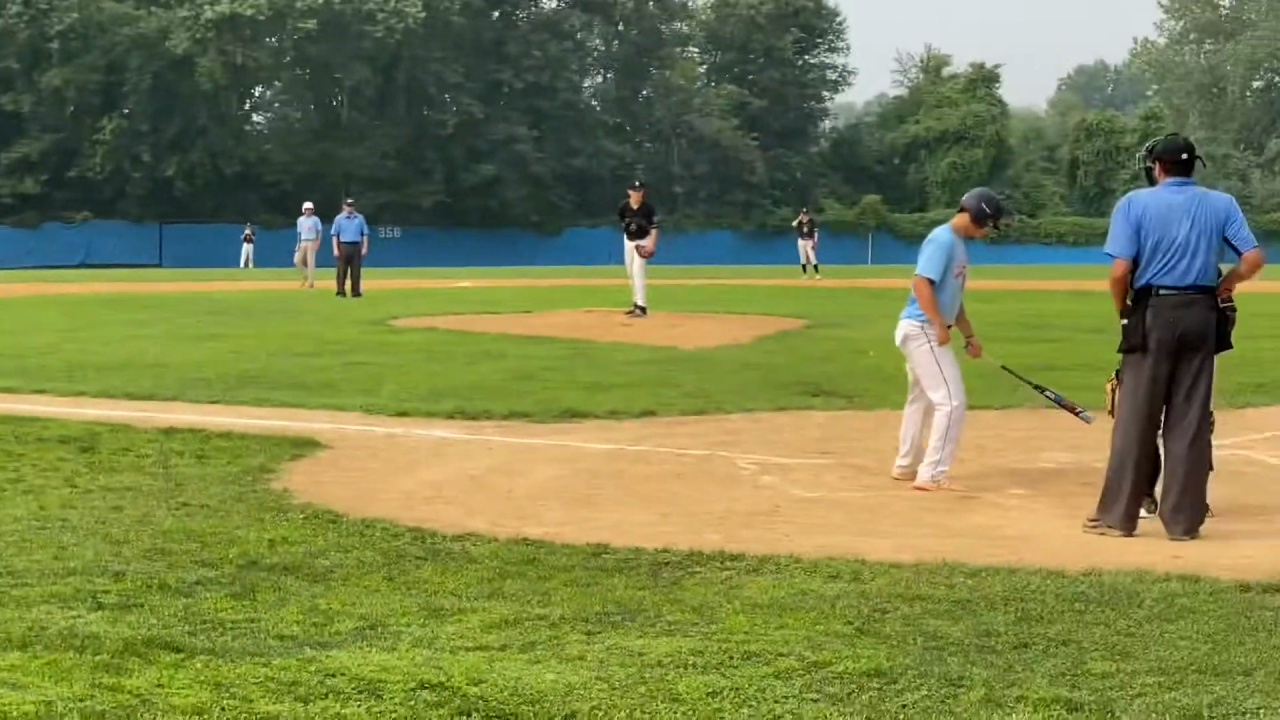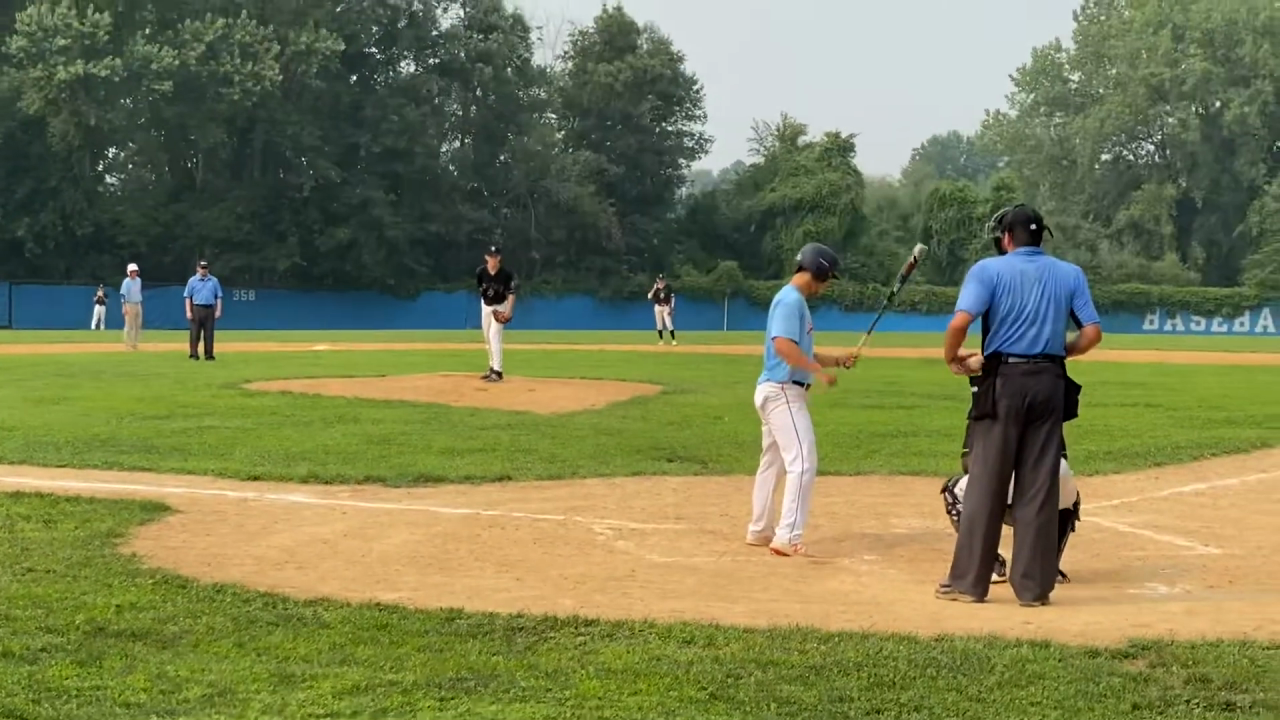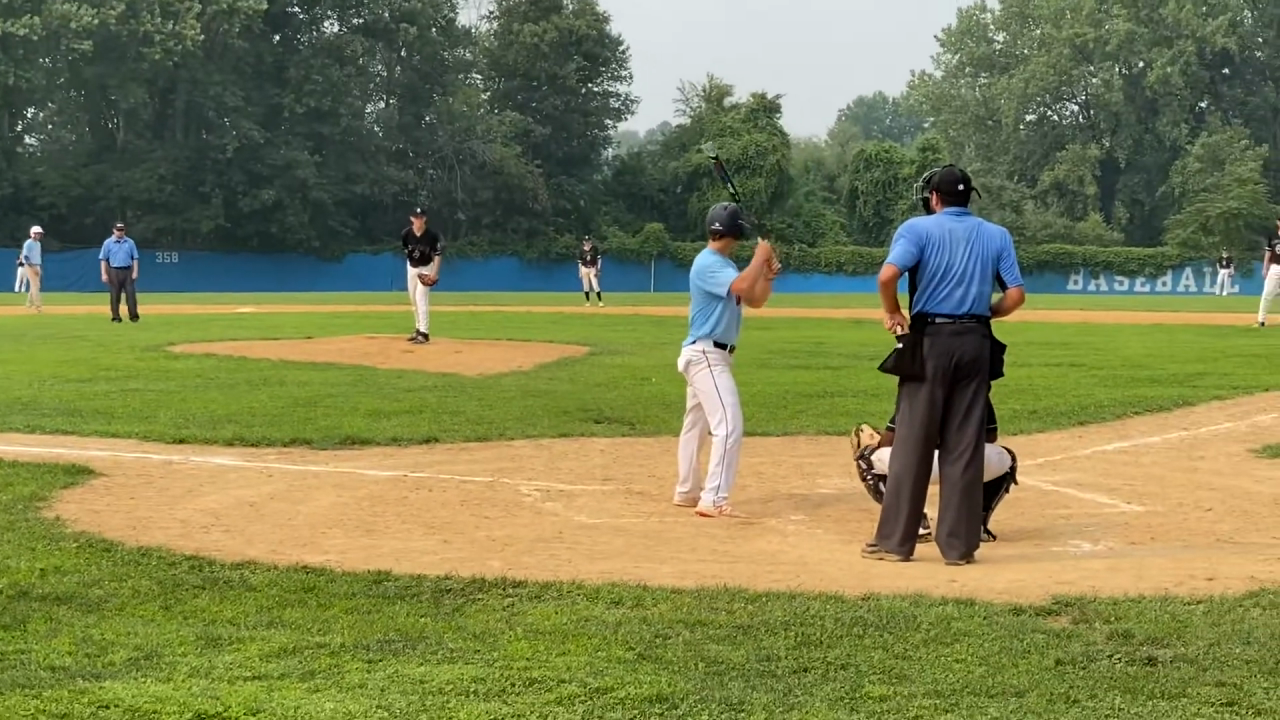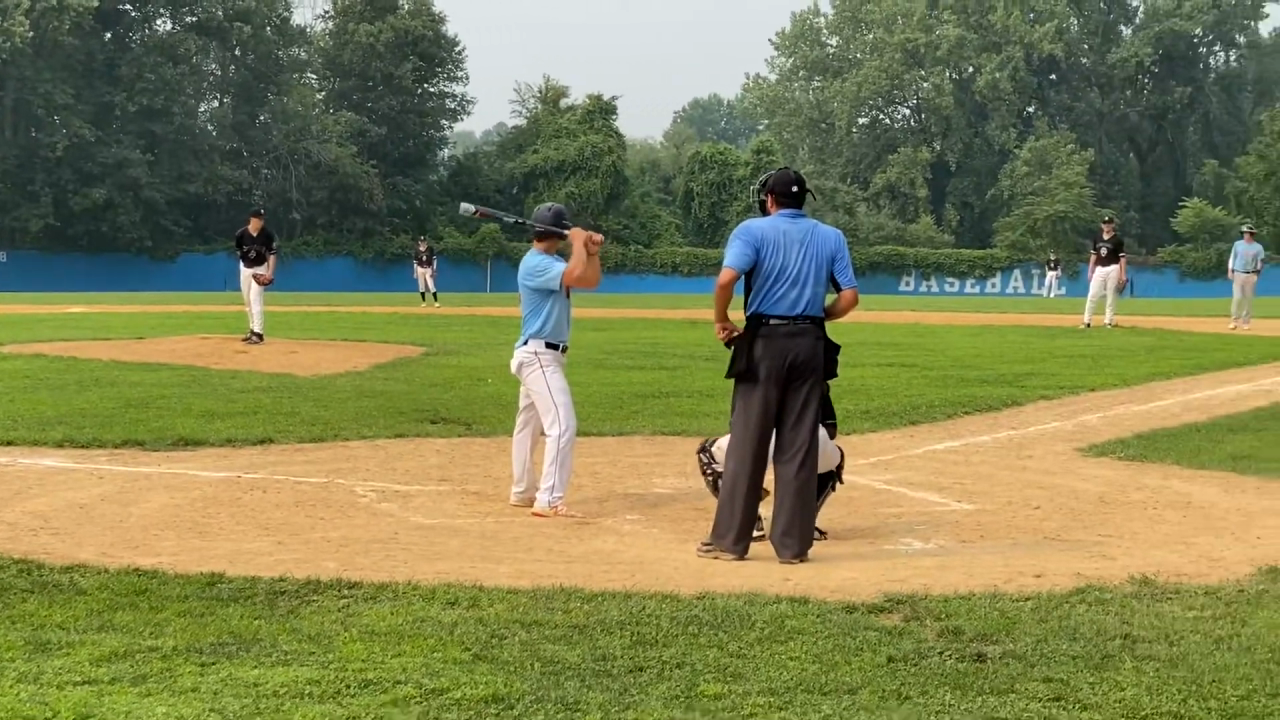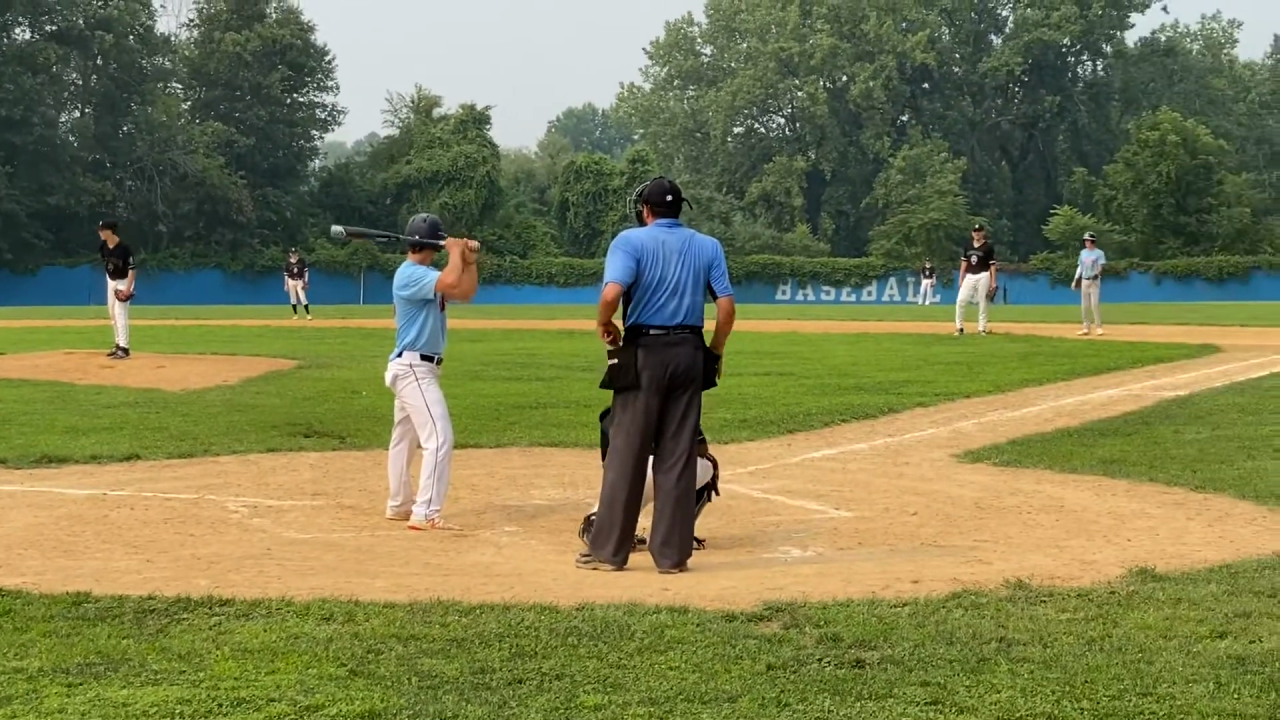
dt=0.7s
person 1, frame 1
left shoulder: (1134, 203)
right shoulder: (1222, 203)
left elbow: (1118, 272)
right elbow: (1253, 258)
left wrist: (1123, 310)
right wrist: (1225, 283)
left hip: (1152, 314)
right hip: (1203, 316)
left knee: (1135, 417)
right knee: (1188, 420)
left ankle: (1117, 514)
right ankle: (1182, 519)
person 1, frame 2
left shoulder: (989, 269)
right shoulder: (1071, 274)
left elbow: (959, 323)
right elbow: (1092, 333)
left wrist: (951, 357)
left hip: (1003, 380)
right hip: (1049, 383)
left knee: (986, 482)
right knee: (1040, 486)
left ankle: (968, 581)
right ankle: (1033, 585)
person 1, frame 3
left shoulder: (918, 227)
right shoulder: (998, 235)
left elbow: (887, 275)
right elbow: (1015, 295)
left wrist: (893, 312)
left hip: (930, 340)
right hip: (975, 342)
left knee: (913, 441)
right knee: (965, 445)
left ankle: (895, 540)
right ankle: (959, 544)
person 1, frame 4
left shoulder: (752, 229)
right shoulder: (832, 237)
left elbow: (726, 279)
right elbow: (849, 297)
left wrist: (721, 319)
left hip: (765, 341)
right hip: (809, 344)
left knee: (747, 442)
right knee: (799, 446)
left ankle: (729, 540)
right ankle: (793, 543)
person 1, frame 5
left shoulder: (631, 240)
right shoulder: (709, 246)
left elbow: (611, 294)
right elbow: (726, 307)
left wrist: (603, 325)
right wrist: (714, 351)
left hip: (644, 352)
right hip: (689, 353)
left knee: (626, 454)
right knee: (678, 456)
left ankle: (609, 551)
right ankle: (672, 553)
person 2, frame 1
left shoulder: (958, 244)
right shoulder: (943, 239)
left elbow: (954, 297)
right elbow: (921, 284)
left wrist: (969, 335)
right wrist: (941, 326)
left hip: (920, 329)
right hip: (922, 330)
left knee: (921, 398)
right knee: (950, 402)
left ankle: (906, 465)
right ankle: (931, 475)
person 2, frame 2
left shoulder: (797, 300)
right shoulder: (790, 299)
right elbow: (782, 345)
left wrist: (833, 360)
right wrist: (819, 370)
left hip: (776, 391)
right hip: (782, 392)
left knee: (772, 463)
right knee: (803, 463)
left ankle: (760, 530)
right ankle: (787, 538)
person 2, frame 3
left shoulder: (723, 263)
right shoulder: (709, 263)
left elbow: (754, 300)
right elbow: (743, 286)
left wrist: (767, 276)
right wrist: (760, 256)
left hip: (706, 354)
right hip: (707, 354)
left knee: (696, 424)
right knee: (729, 426)
left ankle: (686, 492)
right ankle: (713, 501)
person 2, frame 4
left shoulder: (552, 263)
right shoulder: (535, 264)
left elbow: (589, 281)
right elbow: (576, 274)
left wrist: (592, 251)
right wrist: (578, 243)
left hip: (540, 354)
right hip: (539, 355)
left knee: (529, 424)
right knee: (562, 426)
left ankle: (523, 492)
right ankle: (548, 501)
person 2, frame 5
left shoulder: (425, 275)
right shoulder: (410, 275)
left elbow: (464, 292)
right elbow: (450, 282)
left wrist: (469, 260)
right wrist: (455, 251)
left hip: (414, 367)
right hip: (414, 367)
left knee: (404, 438)
right knee: (439, 439)
left ankle: (399, 505)
right ankle: (425, 514)
